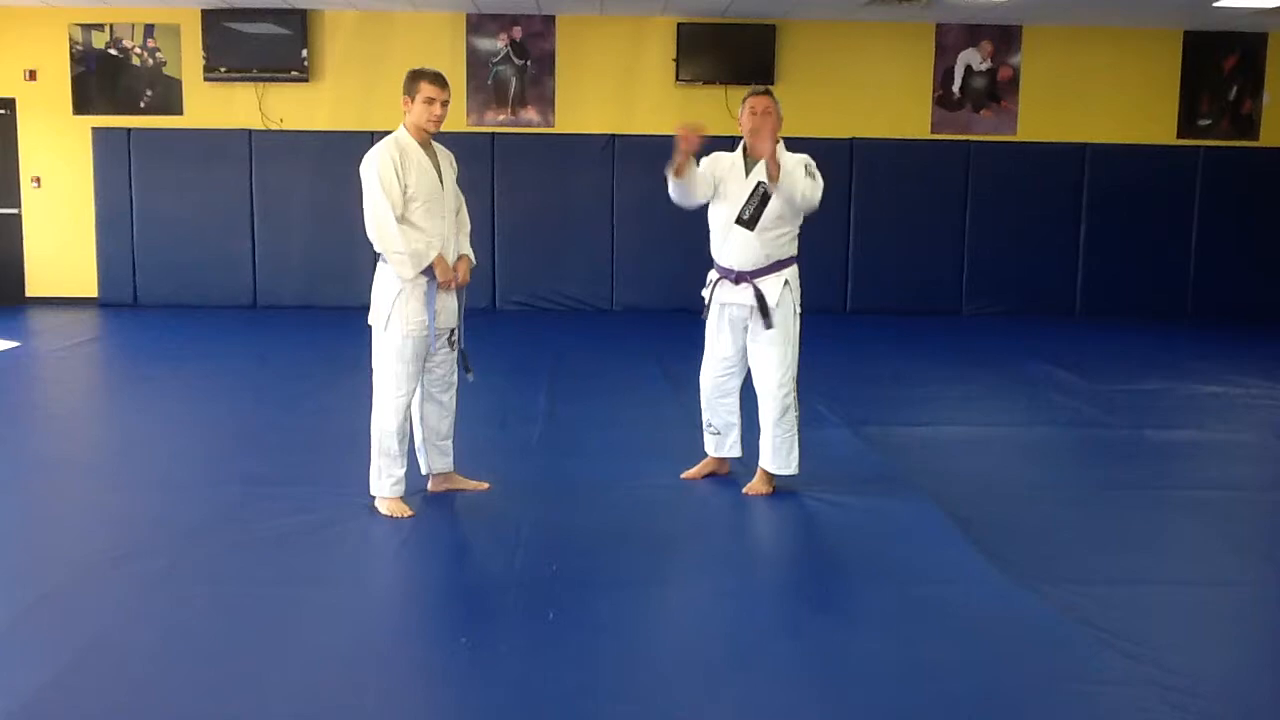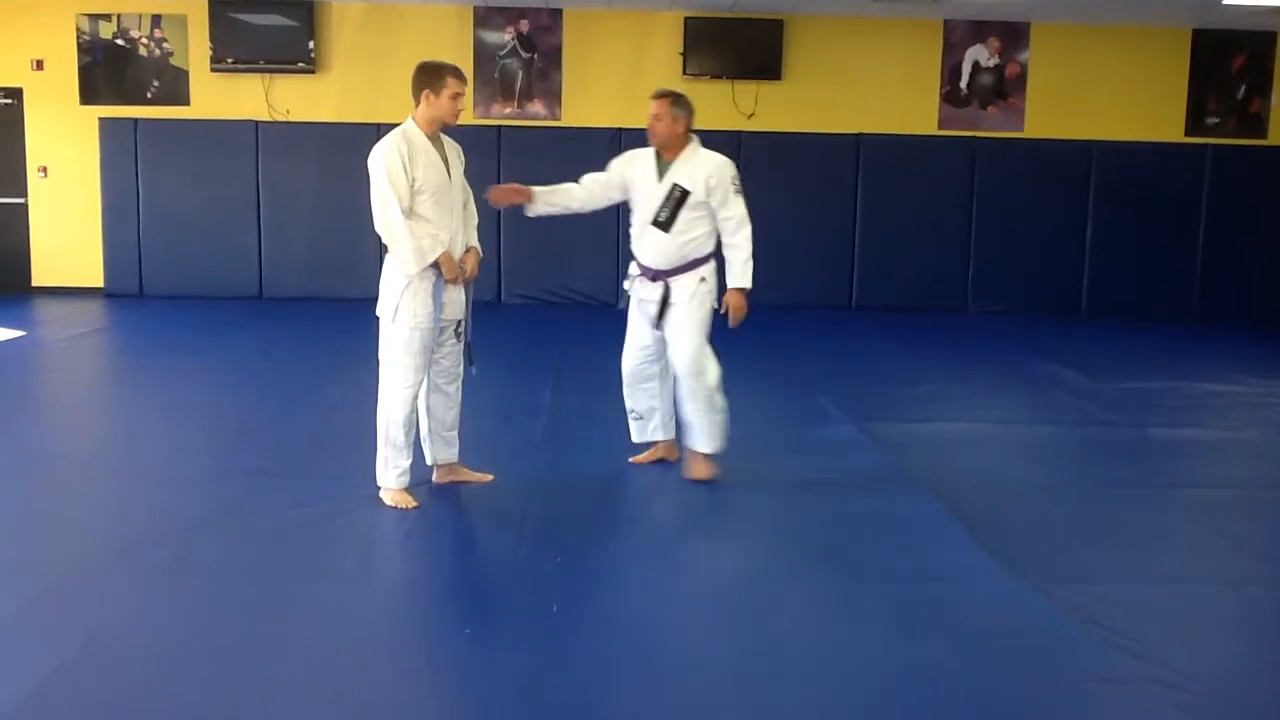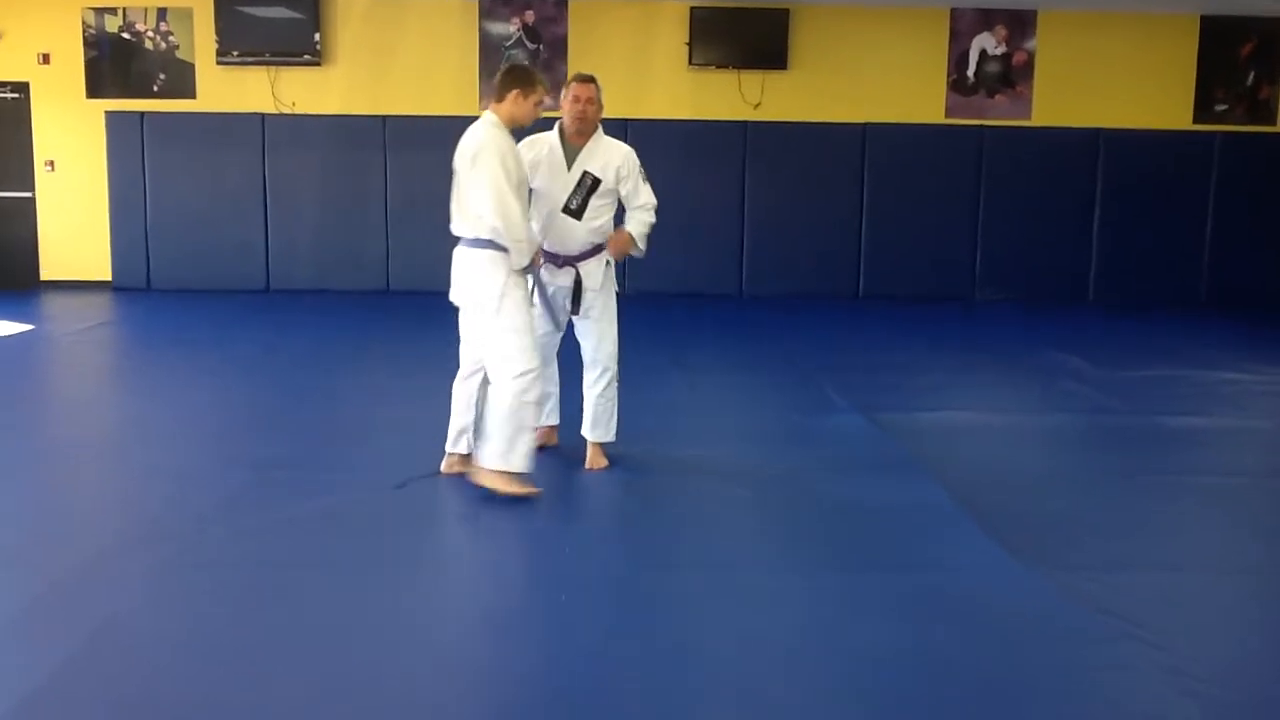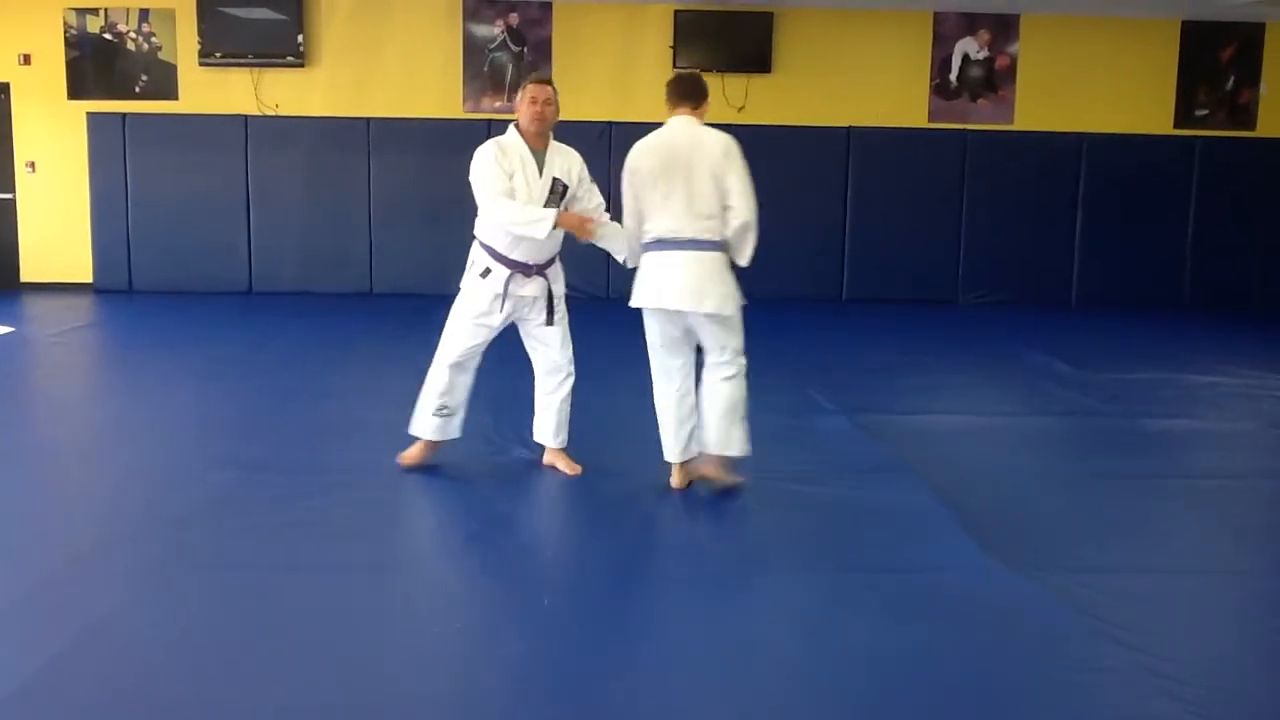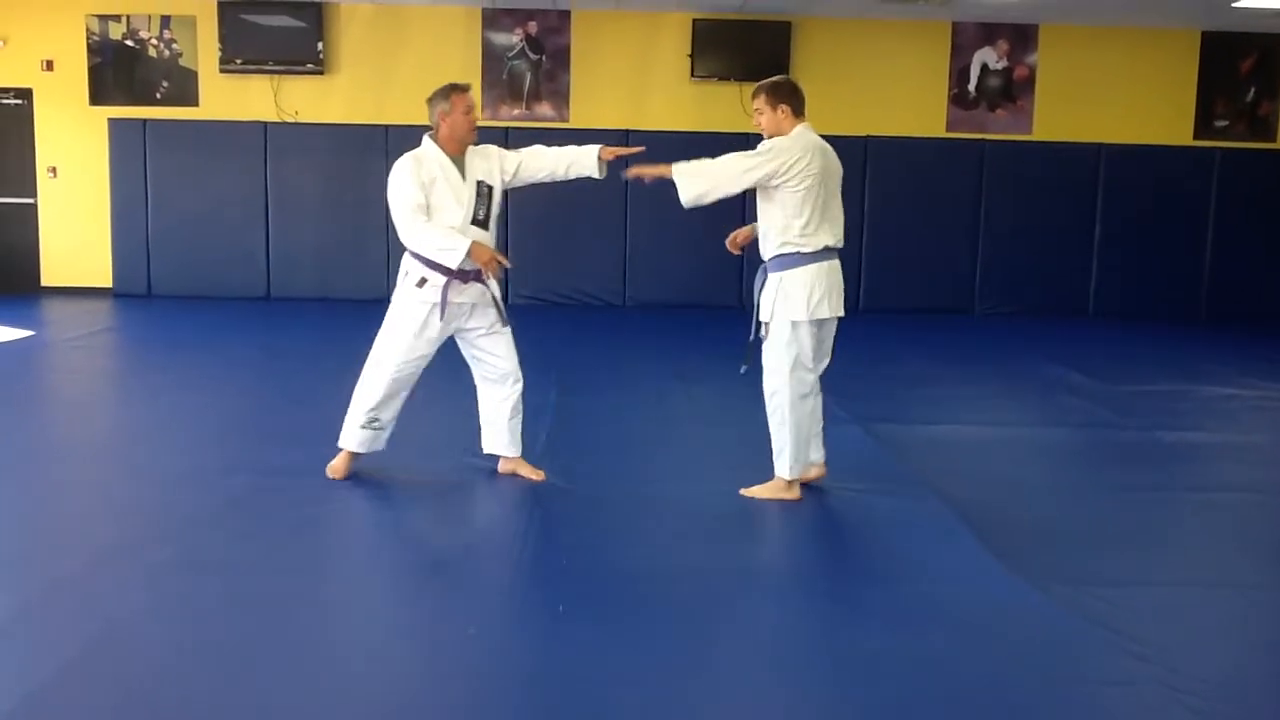
dt=1s
person 1, frame 1
left shoulder: (444, 157)
right shoulder: (385, 156)
left elbow: (457, 213)
right elbow: (382, 227)
left wrist: (463, 257)
right wrist: (433, 262)
left hip: (443, 289)
right hip: (404, 288)
left knee: (441, 385)
right knee: (395, 393)
left ankle: (440, 471)
right ankle: (386, 489)
person 1, frame 2
left shoulder: (451, 149)
right shoulder: (393, 149)
left elbow: (464, 207)
right elbow: (390, 220)
left wrist: (470, 250)
right wrist: (438, 258)
left hip: (451, 282)
right hip: (413, 280)
left knee: (447, 377)
right knee: (402, 383)
left ankle: (446, 462)
right ankle: (392, 480)
person 1, frame 3
left shoulder: (488, 136)
right shoulder: (490, 140)
right elbow: (500, 212)
left wrist: (523, 250)
right wrist: (526, 253)
left hip: (483, 262)
right hip: (490, 265)
left knee: (479, 366)
right knee: (520, 367)
left ankle: (460, 454)
right ankle: (497, 464)
person 1, frame 4
left shoulder: (641, 149)
right shoulder: (721, 144)
left elbow: (631, 219)
right elbow: (743, 211)
right wrist: (735, 252)
left hip: (655, 268)
right hip: (704, 266)
left knee: (671, 371)
right knee: (726, 363)
left ankle: (681, 464)
right ankle: (718, 457)
person 1, frame 5
left shoulder: (788, 150)
right shoulder: (821, 151)
left elbow: (729, 171)
left wrist: (661, 170)
right wrist: (756, 229)
left hip: (796, 280)
right hip: (821, 274)
left knee: (785, 381)
right knee: (805, 377)
left ankle: (788, 479)
right ankle: (811, 461)
person 2, frame 1
left shoulder: (797, 165)
right shoulder: (718, 164)
left elbow: (803, 198)
right elbow: (686, 191)
left wrist: (774, 165)
right wrist: (684, 156)
left hip: (773, 290)
right hip: (724, 288)
left knee: (775, 383)
right knee: (716, 377)
left ankle: (768, 468)
right ankle: (718, 456)
person 2, frame 2
left shoulder: (714, 167)
right shoulder: (633, 163)
left elbow: (737, 228)
right elbow: (587, 194)
left wrist: (737, 286)
right wrist: (530, 196)
left hip: (690, 285)
right hip: (646, 284)
left knee: (690, 365)
right knee: (639, 366)
left ankle: (702, 449)
right ankle: (663, 441)
person 2, frame 3
left shoulder: (619, 155)
right shoulder: (534, 148)
left elbow: (643, 206)
left wrist: (630, 234)
left hip: (592, 269)
right hip: (544, 267)
left knee: (600, 356)
right knee: (536, 350)
left ankle: (595, 441)
right ankle: (546, 427)
person 2, frame 4
left shoulder: (570, 161)
right shoulder: (492, 153)
left elbow: (594, 217)
right elbow: (496, 210)
left wrist: (633, 247)
right wrist: (557, 219)
left hip: (543, 279)
right hip: (492, 273)
left knee: (557, 364)
right knee: (456, 353)
left ankle: (554, 447)
right ankle: (430, 439)
person 2, frame 5
left shoulder: (492, 159)
right shoulder: (411, 167)
left elbow: (542, 161)
right elbow: (413, 228)
left wrist: (596, 154)
right wrist: (470, 247)
left hip: (476, 288)
right hip: (426, 286)
left knee: (503, 372)
right knee: (389, 368)
left ankle: (510, 455)
right ankle: (352, 448)
